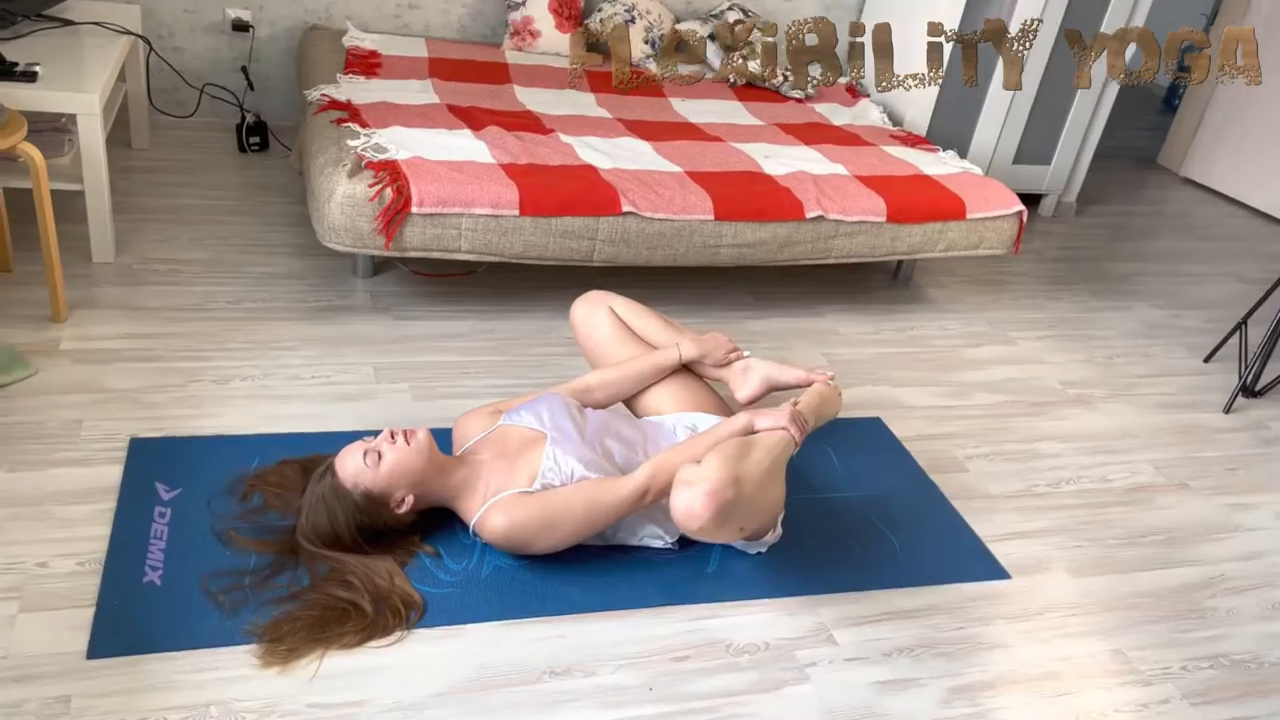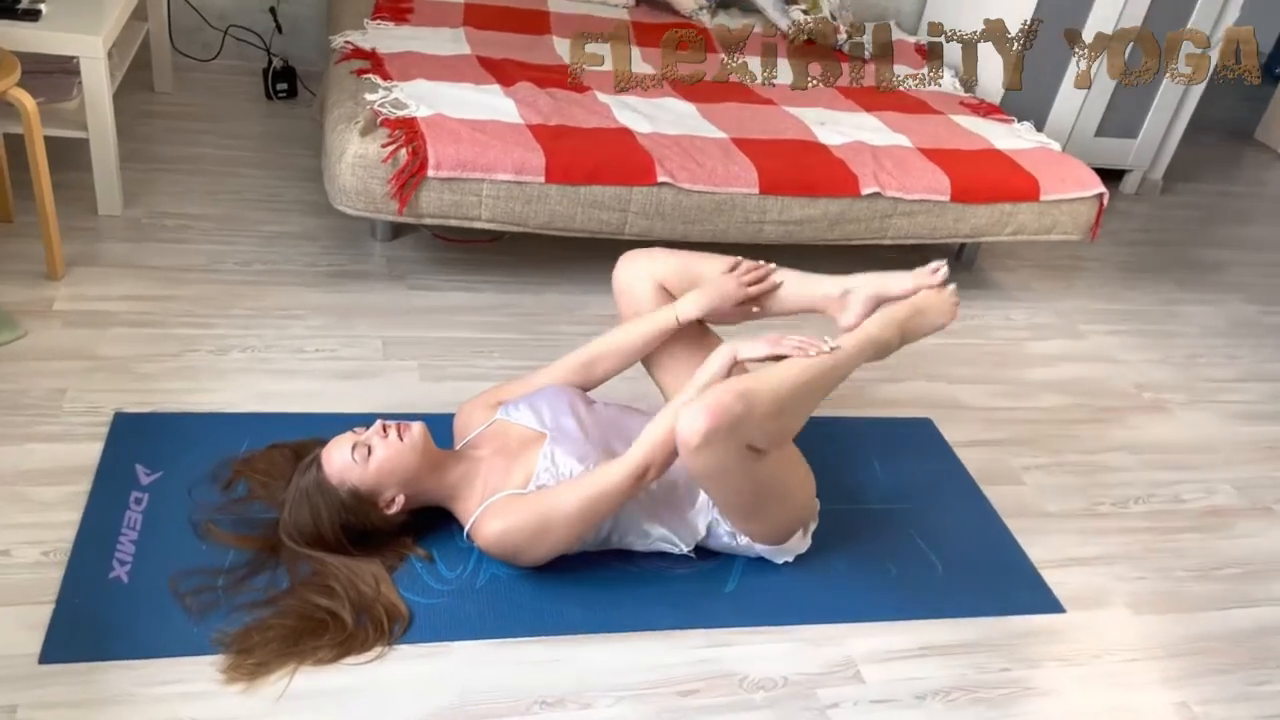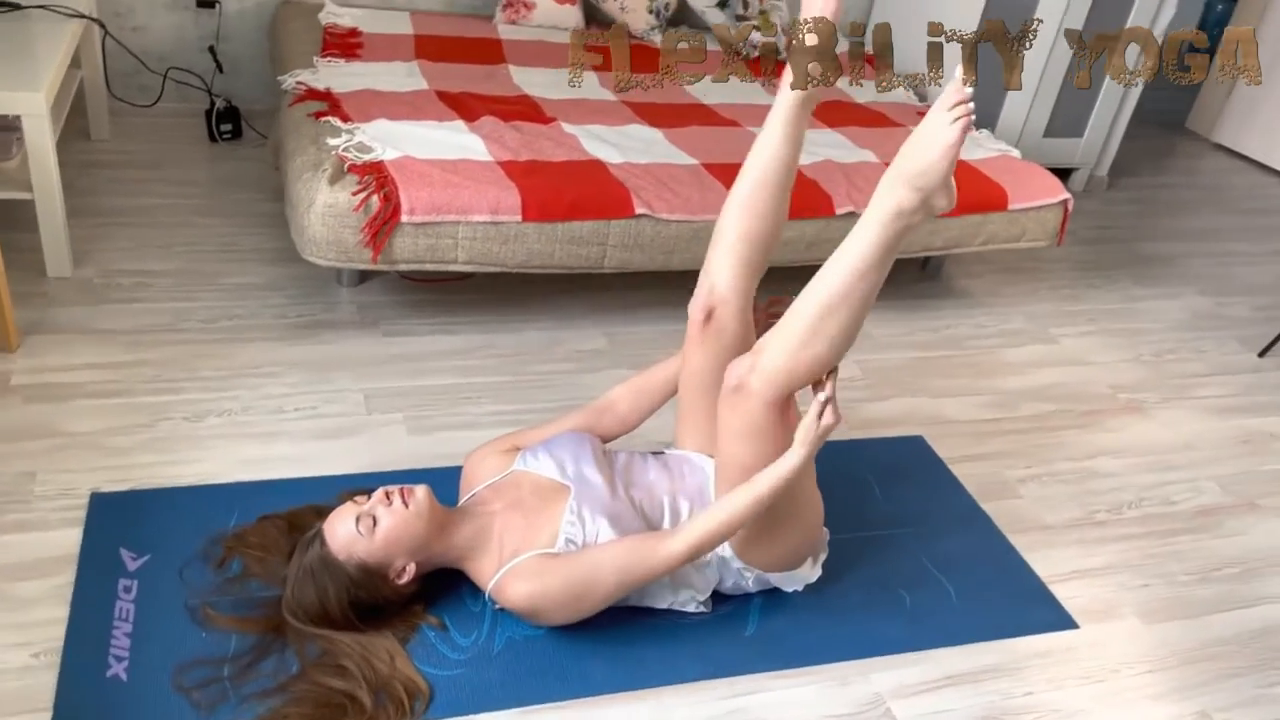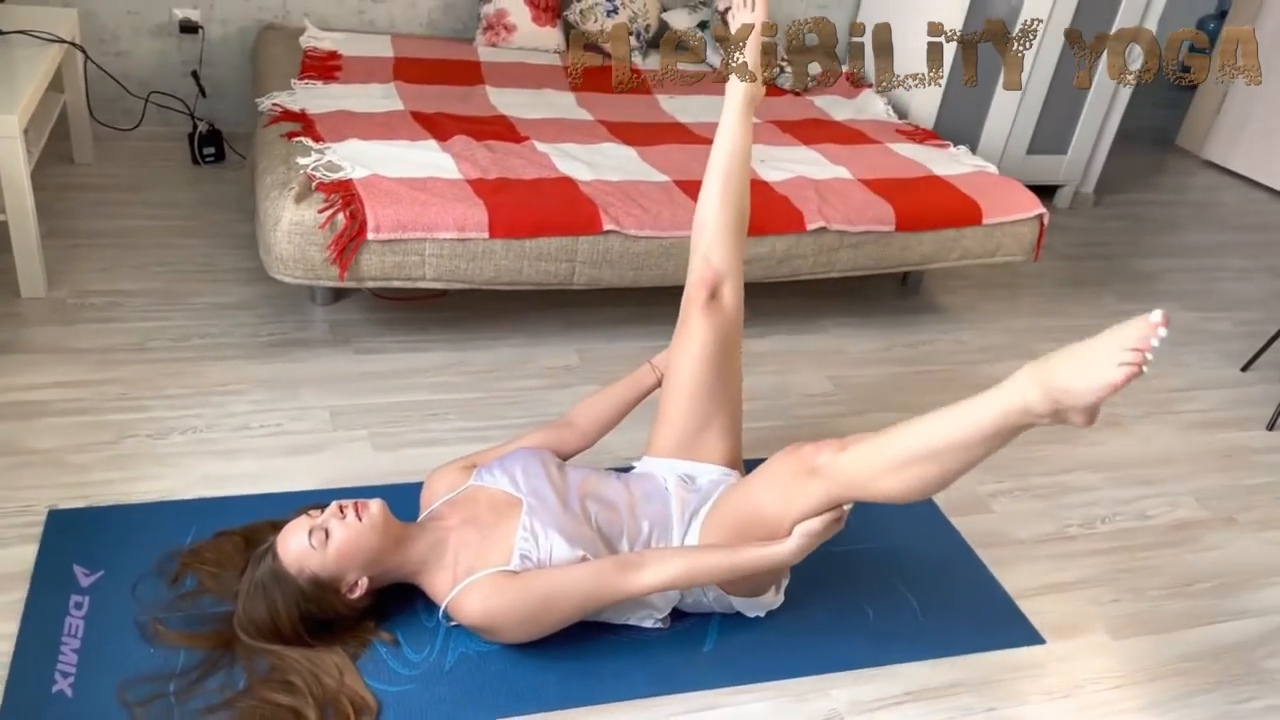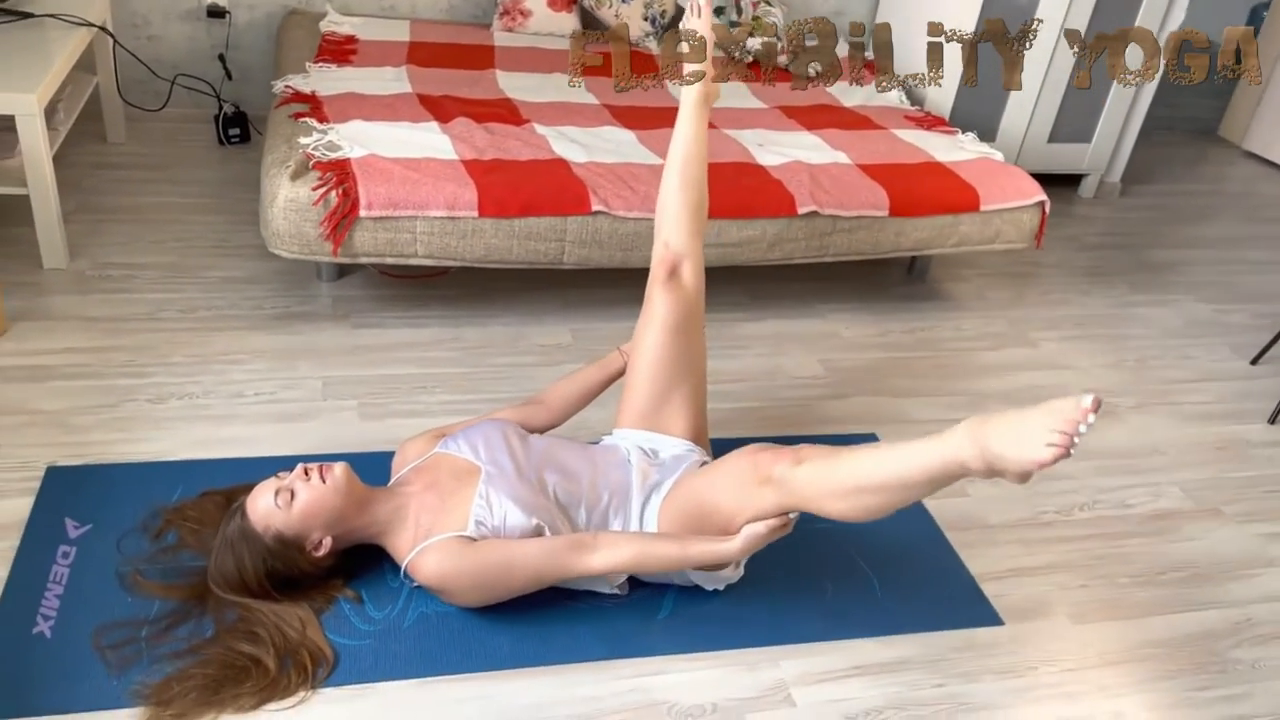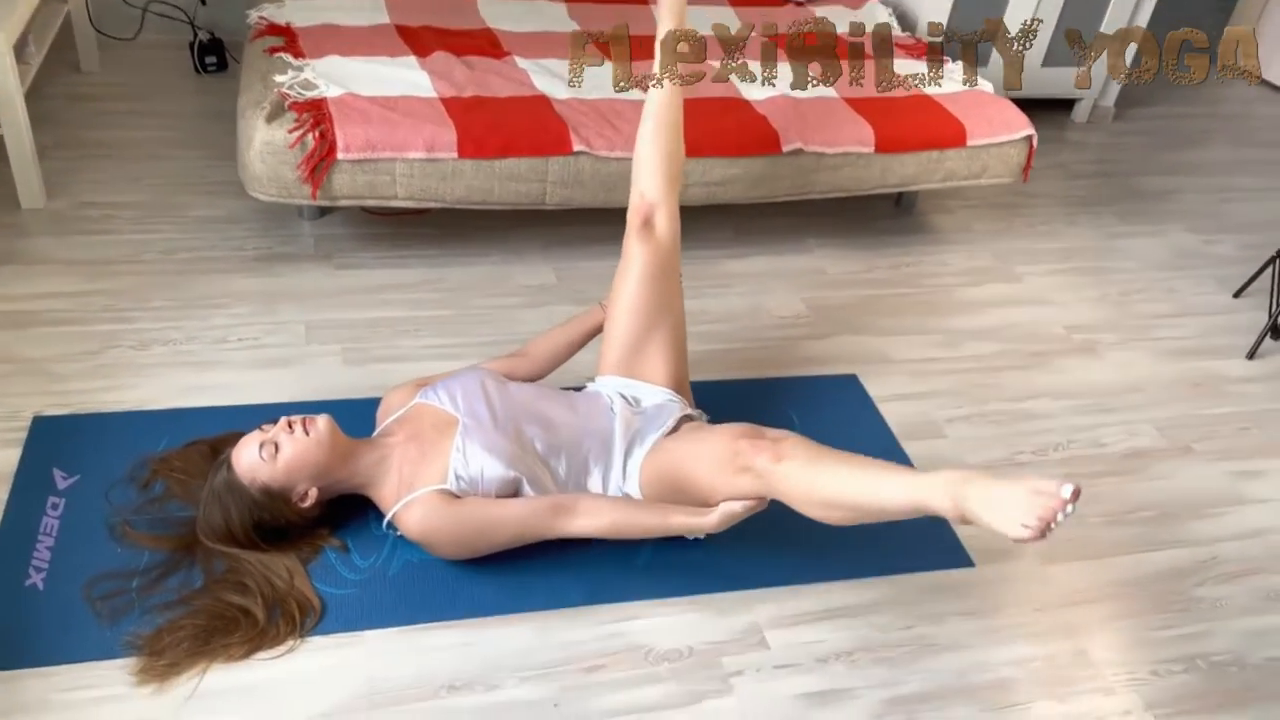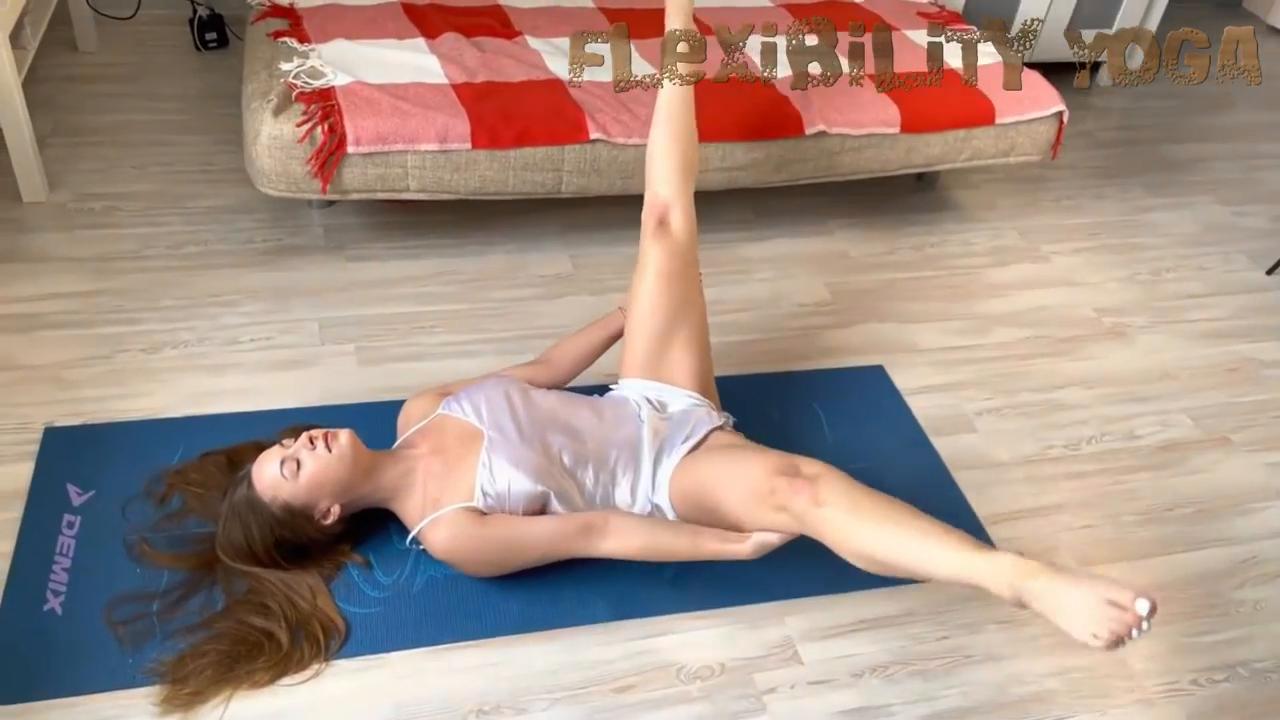
dt=0.7s
person 1, frame 1
left shoulder: (472, 428)
right shoulder: (501, 518)
left elbow: (582, 393)
right elbow: (642, 485)
left wrist: (683, 350)
right wrist: (741, 425)
left hip: (694, 434)
left knee: (593, 307)
right knee: (703, 498)
left ankle: (743, 375)
right ankle: (804, 411)
person 1, frame 2
left shoulder: (477, 417)
right shoulder: (501, 525)
left elbow: (586, 366)
right elbow: (636, 468)
left wrist: (693, 305)
right wrist: (715, 366)
left hip: (735, 446)
right hip: (759, 513)
left knee: (639, 271)
right knee: (708, 418)
left ankle: (843, 297)
right ankle: (878, 333)
person 1, frame 3
left shoulder: (484, 470)
right shoulder: (519, 587)
left elbow: (607, 414)
right elbow: (671, 552)
left wrist: (704, 351)
right wrist: (789, 472)
left hip: (701, 475)
right hip: (758, 544)
left knee: (718, 308)
right knee: (754, 379)
left ankle: (799, 82)
right ankle: (900, 193)
person 1, frame 4
left shoulder: (445, 486)
right shoulder: (479, 600)
left elbow: (561, 431)
right elbow: (635, 579)
left wrist: (662, 367)
right wrist: (779, 552)
left hip: (675, 484)
right hip: (713, 555)
left knee: (710, 288)
right knee: (822, 465)
right ankle: (1041, 390)
person 1, frame 5
left shoulder: (412, 457)
right shoulder: (437, 565)
left elbow: (532, 414)
right elbow: (586, 556)
left wrist: (628, 355)
right wrist: (726, 548)
left hip: (642, 456)
right hip: (665, 512)
left knee: (674, 269)
right knee: (774, 470)
right ankle: (979, 443)
person 1, frame 6
left shoulder: (399, 405)
right shoulder: (420, 516)
left elbow: (514, 367)
right elbow: (561, 516)
left wrist: (608, 310)
right wrist: (704, 513)
left hip: (625, 403)
right hip: (644, 463)
left knee: (652, 217)
right knee: (755, 451)
right ankle: (960, 488)
person 1, frame 7
left shoulder: (418, 414)
right shoulder: (446, 534)
left elbow: (536, 375)
right elbow: (591, 534)
left wrist: (631, 314)
right wrist: (740, 549)
left hip: (651, 410)
right hip: (670, 473)
left knee: (666, 216)
right knee: (797, 485)
right ankle: (1028, 582)
